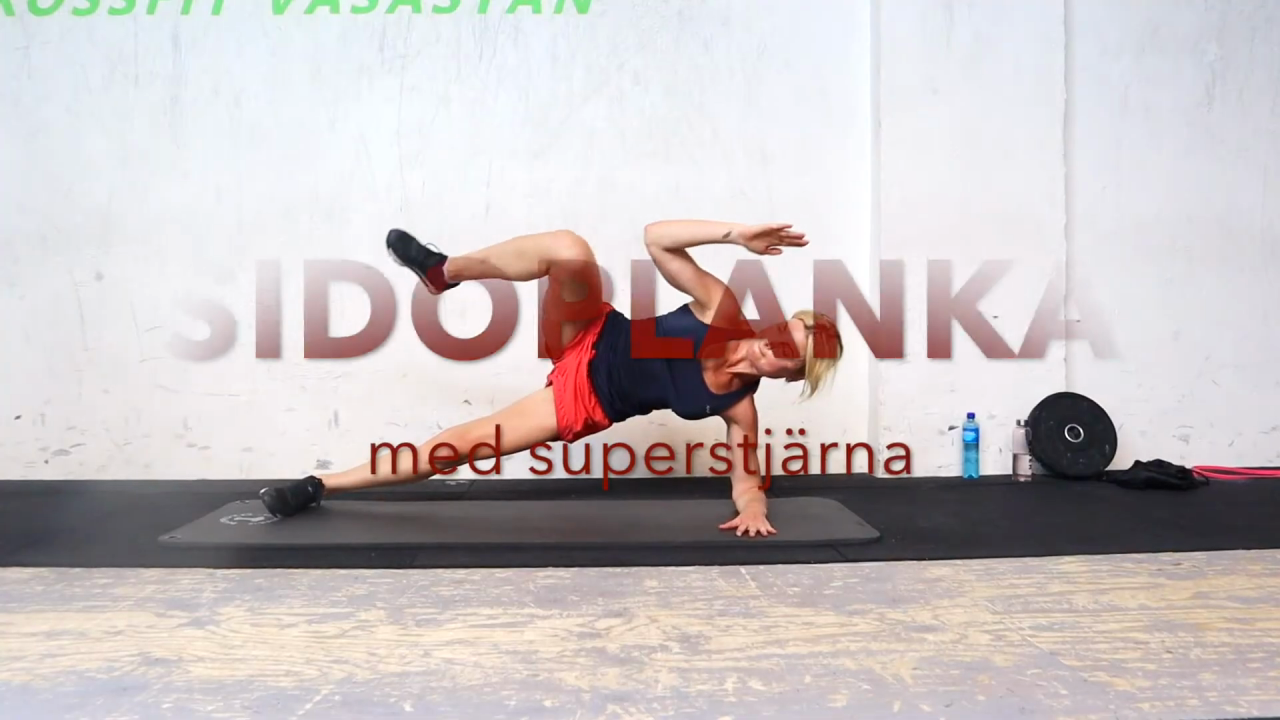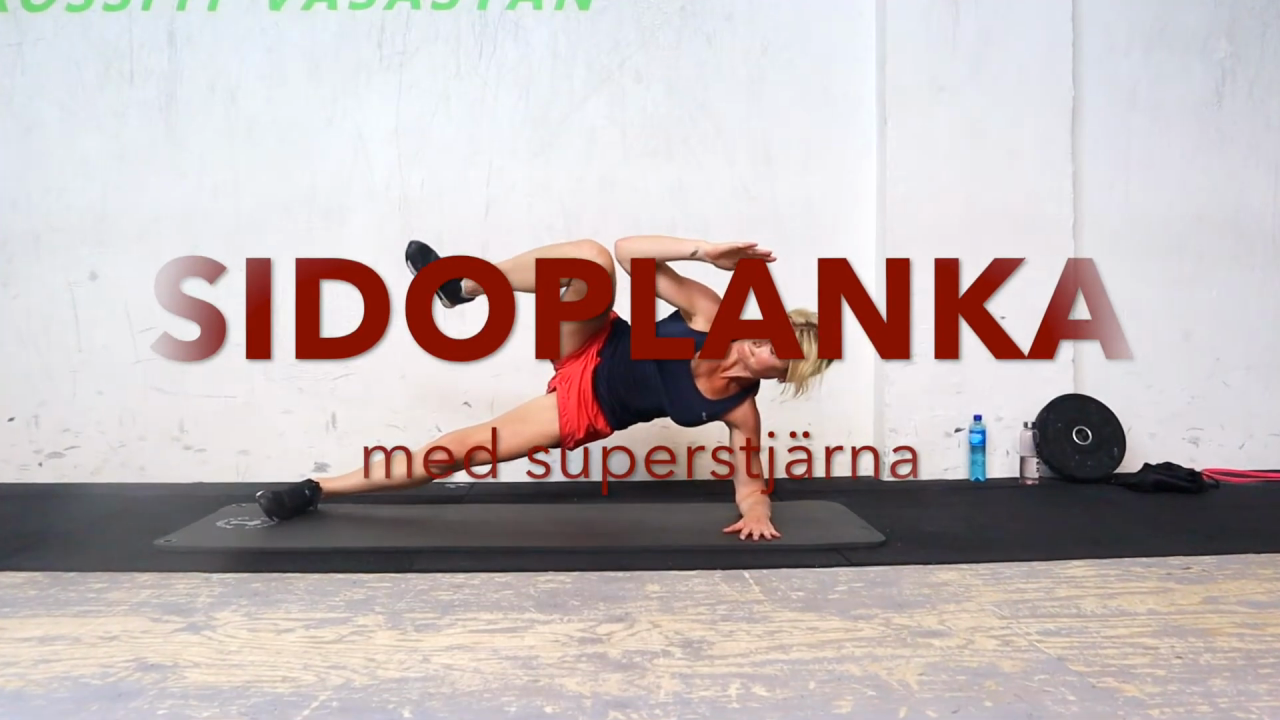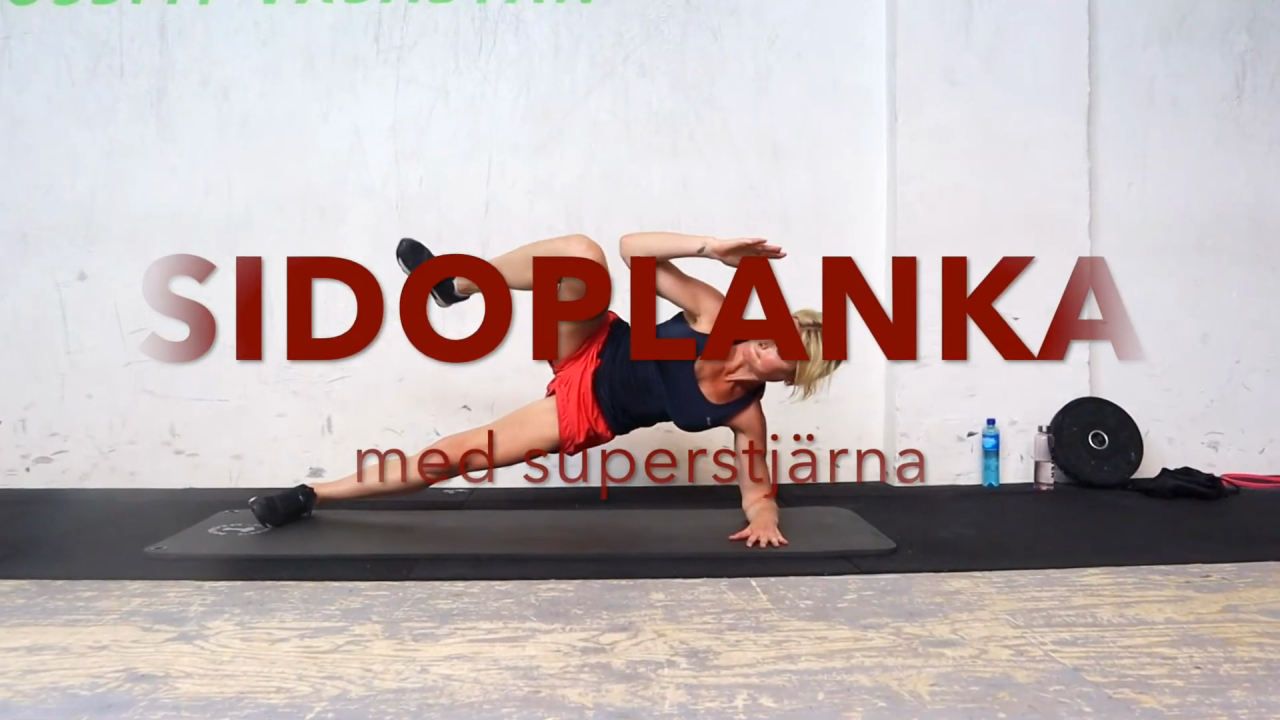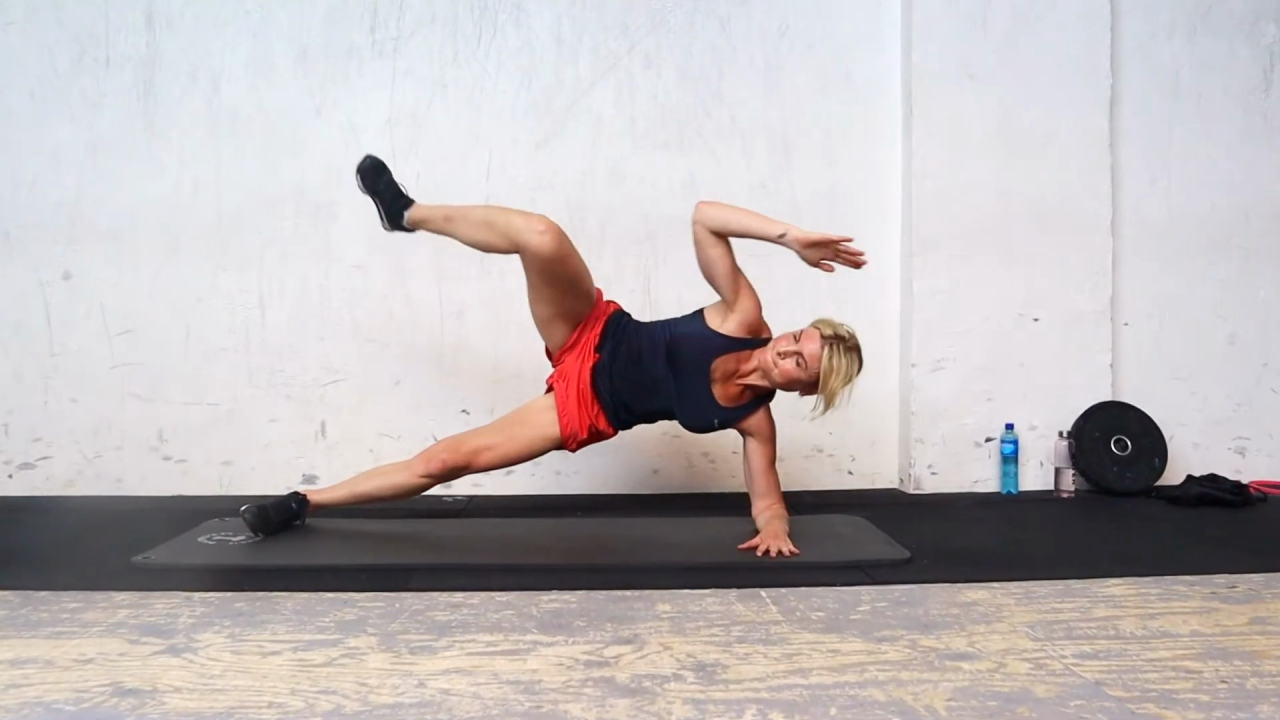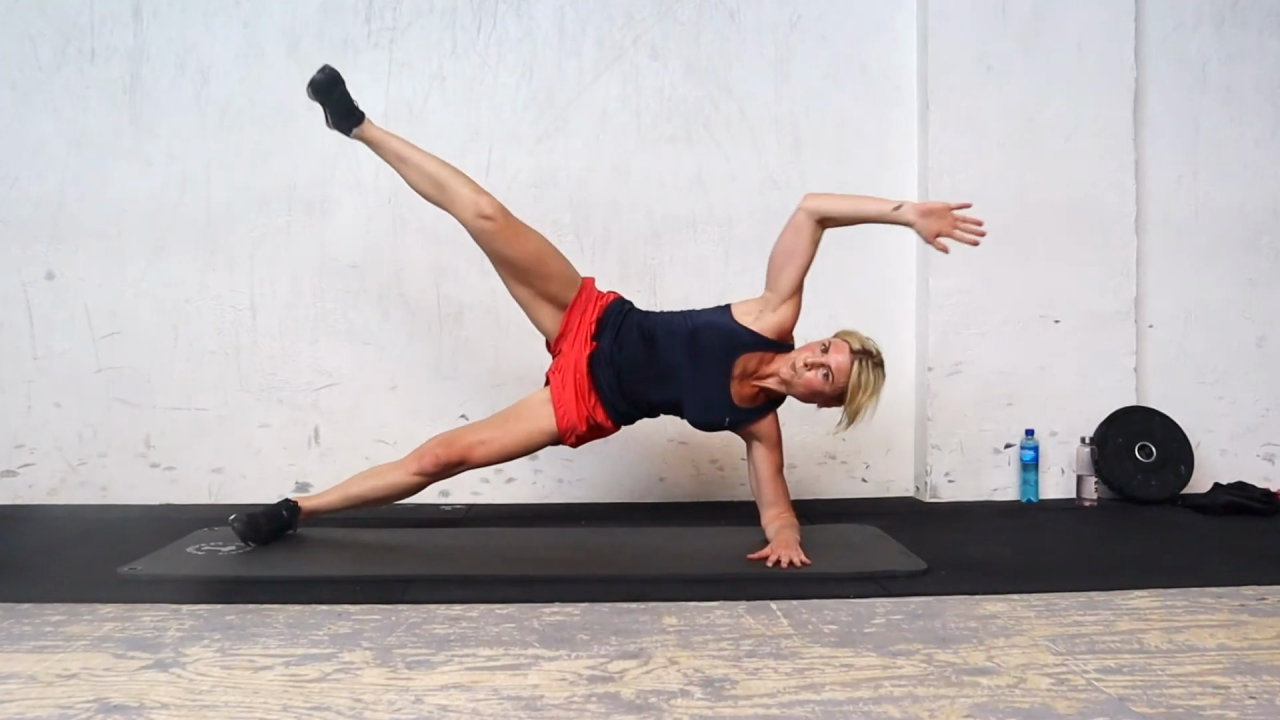
dt=1s
person 1, frame 1
left shoulder: (739, 407)
right shoulder: (722, 309)
left elbow: (746, 477)
right elbow: (654, 237)
left wrist: (752, 510)
right wrist: (735, 233)
left hip: (586, 406)
right hip: (590, 348)
left knee: (457, 446)
right knee: (571, 252)
left ankle: (317, 487)
right ankle: (446, 269)
person 1, frame 2
left shoulder: (740, 411)
right shoulder: (709, 312)
left elbow: (750, 481)
right elbow: (627, 250)
left wrist: (756, 514)
right wrist: (705, 251)
left hip: (589, 413)
right hip: (589, 360)
left knee: (460, 449)
right knee: (593, 259)
left ankle: (318, 489)
right ankle: (463, 285)
person 1, frame 3
left shoulder: (745, 416)
right shoulder: (716, 316)
left elbow: (758, 489)
right elbow: (632, 247)
left wrist: (764, 521)
right wrist: (713, 247)
left hip: (586, 419)
right hip: (593, 359)
left knee: (454, 454)
right knee: (582, 252)
left ankle: (310, 495)
right ankle: (456, 282)
person 1, frame 4
left shoulder: (754, 421)
right shoulder: (744, 319)
left elbow: (767, 495)
right elbow: (704, 216)
left wrist: (775, 530)
right wrist: (790, 235)
left hip: (589, 412)
right hip: (594, 342)
left knee: (449, 458)
right knee: (541, 235)
left ankle: (303, 501)
right ankle: (406, 209)
person 1, frame 5
left shoulder: (759, 425)
right shoulder: (776, 320)
left elbow: (775, 505)
right elbow: (811, 208)
left wrist: (785, 541)
right wrist: (903, 212)
left hip: (589, 405)
right hip: (592, 330)
left knee: (444, 457)
right knee: (483, 213)
left ankle: (296, 510)
right ankle: (354, 122)
